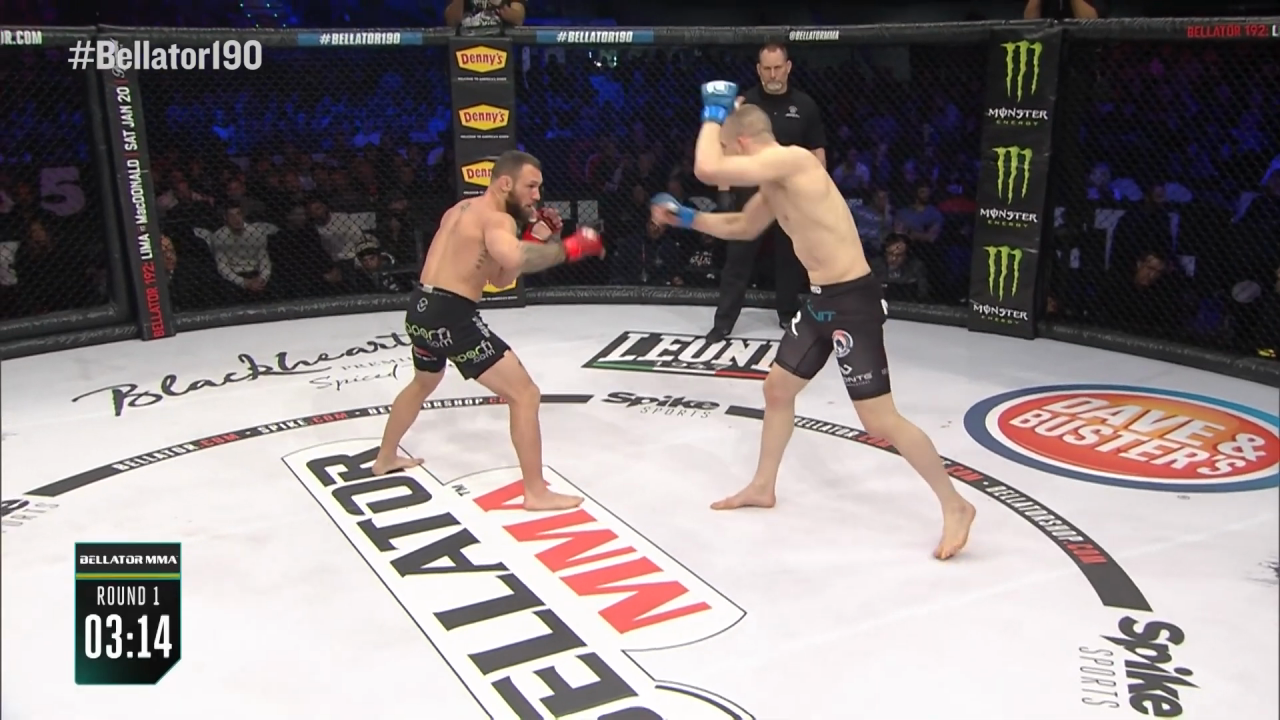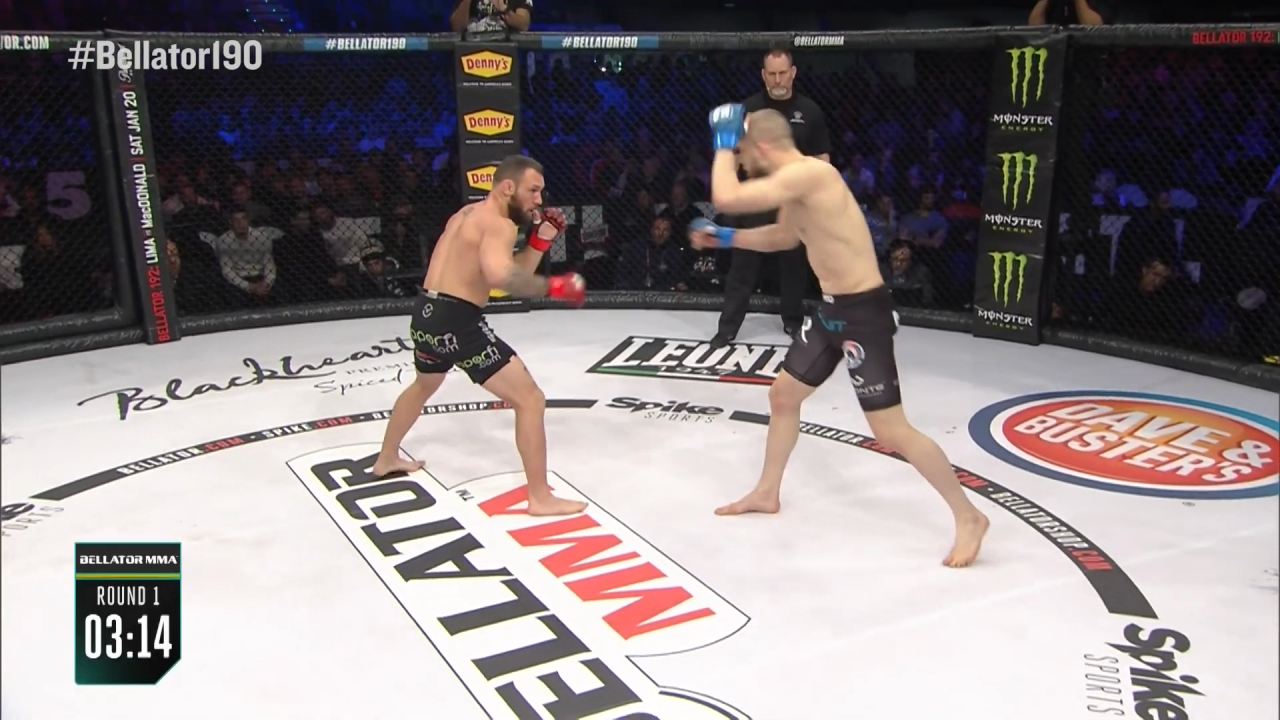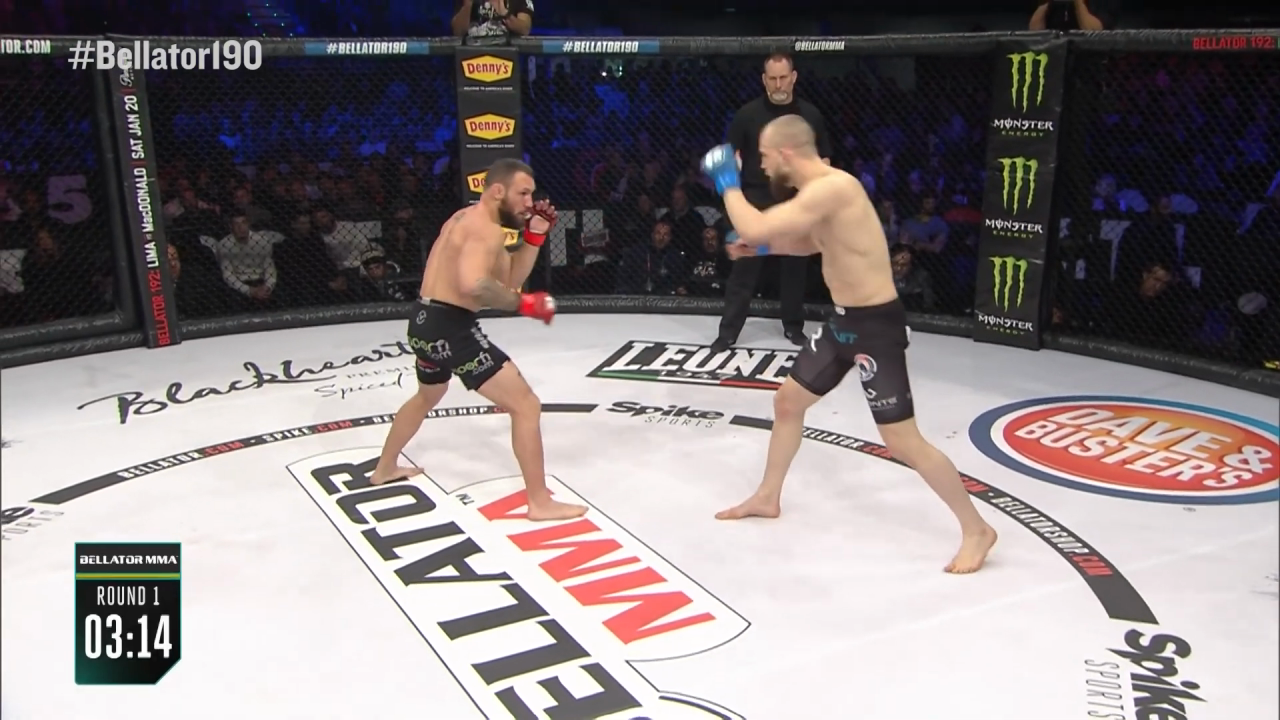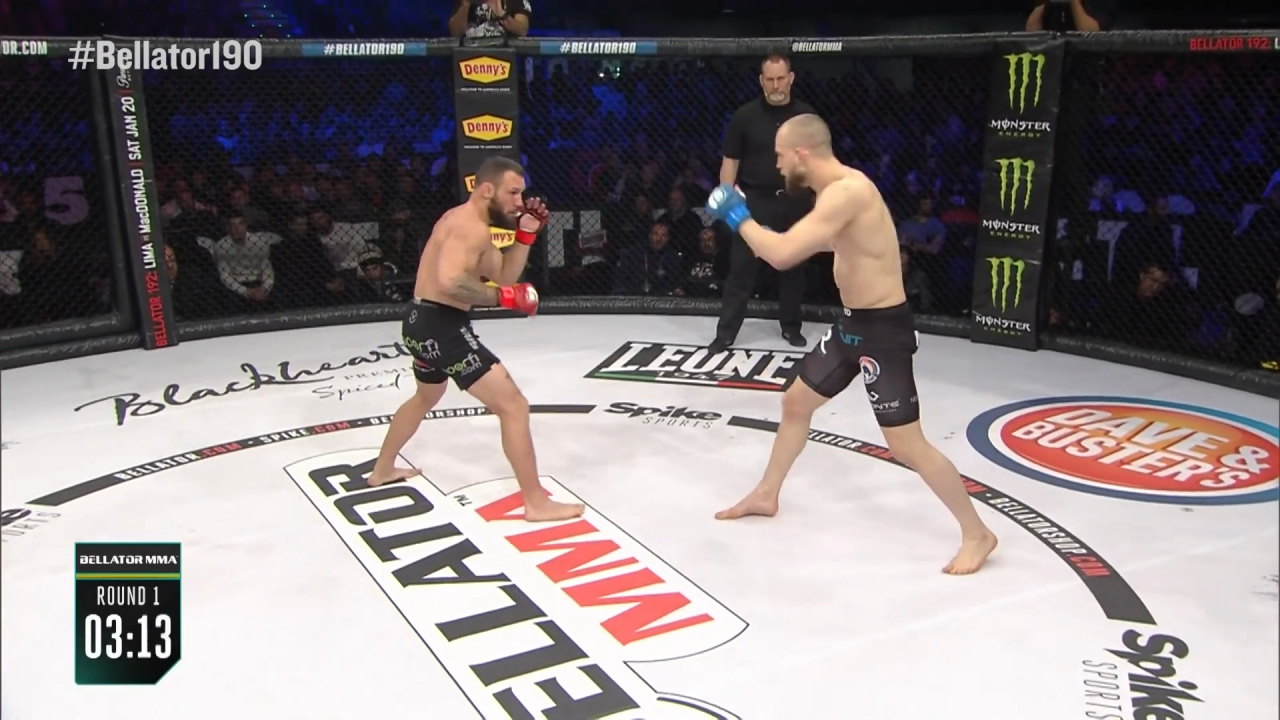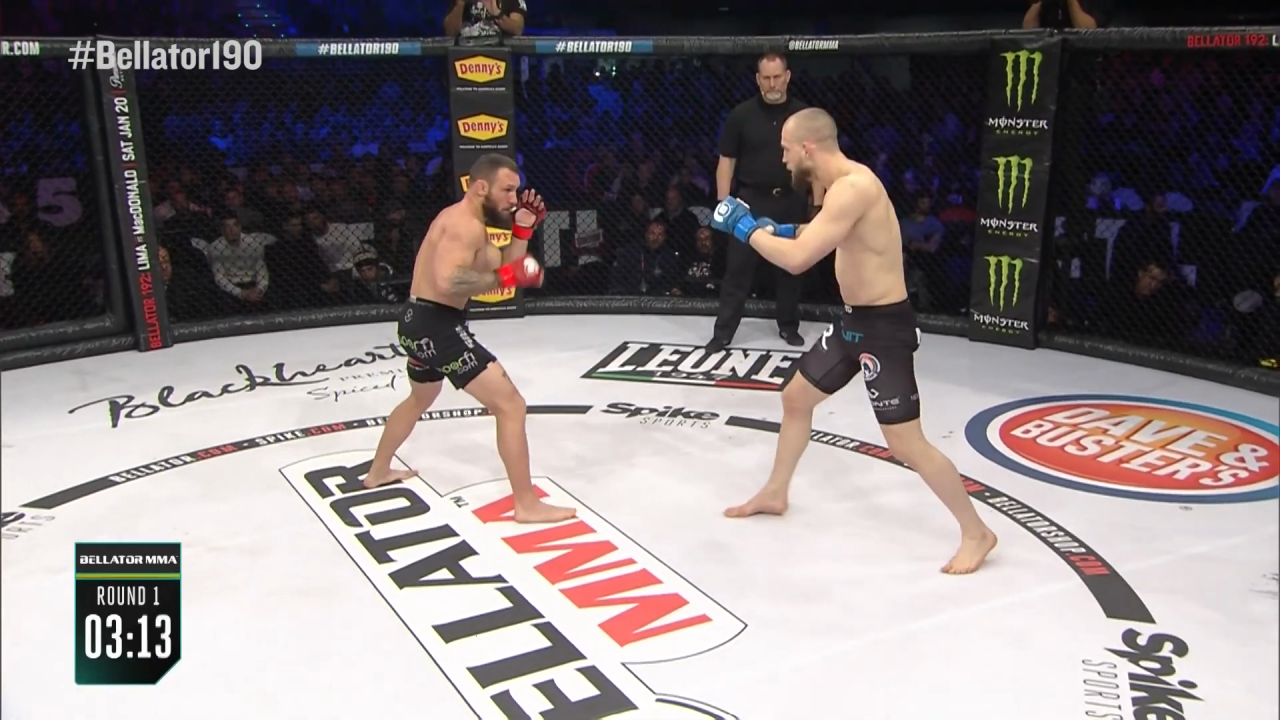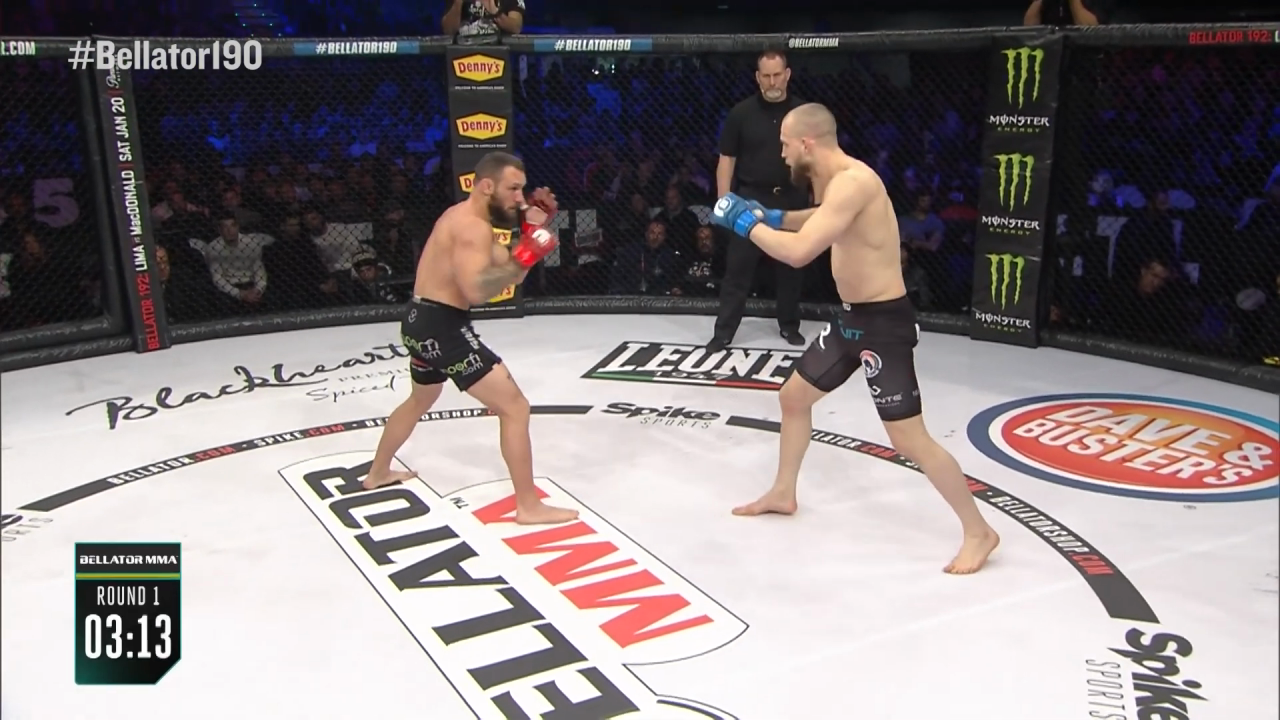
dt=0.1s
person 1, frame 1
left shoulder: (790, 161)
right shoulder: (773, 182)
left elbow: (708, 170)
right elbow: (743, 228)
left wrist: (712, 113)
right wrist: (683, 216)
left hip: (853, 302)
right hip: (821, 299)
left knee: (881, 419)
right knee: (778, 389)
left ankle: (955, 507)
right ankle: (761, 488)
person 1, frame 2
left shoulder: (810, 173)
right shoulder: (797, 187)
left elbow: (728, 197)
right elbow: (784, 237)
left wrist: (726, 140)
right wrist: (725, 236)
left hip: (864, 311)
right hip: (832, 308)
left knee: (892, 431)
right knee: (783, 395)
left ankle: (968, 518)
right ankle: (766, 493)
person 1, frame 3
left shoulder: (828, 188)
right shoulder: (821, 187)
left elbow: (757, 224)
left wrist: (727, 181)
right wrist: (761, 243)
left hip: (877, 326)
right hip: (844, 320)
left knee: (904, 444)
right knee: (787, 403)
left ankle: (977, 531)
right ankle: (766, 498)
person 1, frame 4
left shoulder: (847, 192)
right shoulder: (836, 187)
left elbow: (782, 254)
left wrist: (739, 217)
right wrist: (781, 239)
left hip: (884, 329)
right hip: (852, 323)
left knee: (907, 446)
right knee: (795, 404)
left ankle: (977, 535)
right ankle: (765, 496)
person 1, frame 5
left shoulder: (854, 188)
right shoulder: (840, 183)
left elbow: (798, 260)
left wrist: (747, 229)
right wrist: (786, 230)
left hip: (885, 326)
right hip: (853, 320)
left knee: (907, 445)
right knee: (795, 399)
left ankle: (976, 534)
right ankle: (774, 493)
person 1, frame 6
left shoulder: (853, 182)
right shoulder: (836, 179)
left elbow: (799, 251)
left wrist: (747, 224)
right wrist: (777, 218)
left hip: (884, 322)
right hip: (851, 318)
left knee: (910, 440)
right knee: (793, 398)
left ankle: (979, 533)
right ankle: (782, 494)
person 2, frame 1
left shoulder: (463, 210)
right shoulder: (495, 218)
left elbow: (500, 275)
right elbow: (515, 259)
left wrist: (536, 235)
right wrist: (571, 248)
left hip: (423, 309)
right hip: (453, 317)
left knee: (421, 384)
right knee: (524, 395)
left ankle: (386, 457)
right ankle: (536, 492)
person 2, frame 2
left shoulder: (469, 215)
right shoulder: (497, 224)
left elbow: (500, 275)
right elbow: (500, 277)
left wrist: (542, 239)
right wrist: (553, 287)
left hip: (428, 315)
right hip: (457, 322)
left knee: (423, 387)
right knee: (530, 400)
left ankle: (386, 459)
right ankle: (540, 497)
person 2, frame 3
left shoulder: (467, 220)
right shoulder: (484, 229)
left elbow: (511, 277)
right elbow: (471, 286)
left wrist: (534, 236)
right wrist: (525, 303)
left hip: (426, 322)
right hip: (452, 327)
left knee: (426, 398)
right knee: (525, 406)
left ankle: (385, 468)
right ankle: (540, 502)
person 2, frame 4
left shoulder: (459, 219)
right shoulder: (471, 228)
left elbow: (504, 275)
right elbow: (449, 283)
left wrist: (526, 234)
right wrist: (505, 297)
left hip: (420, 322)
right hip: (443, 326)
left knee: (425, 398)
right knee: (514, 407)
left ankle: (383, 469)
right ankle: (536, 502)
person 2, frame 5
left shoulder: (458, 218)
right shoulder: (466, 226)
left elbow: (500, 270)
right elbow: (447, 282)
left wrist: (522, 229)
right wrist: (505, 276)
left hip: (418, 321)
right hip: (439, 326)
left knee: (420, 399)
right knee: (511, 407)
left ankle: (379, 471)
right ankle: (527, 505)
person 2, frame 6
left shoulder: (462, 217)
right shoulder: (473, 227)
left elbow: (510, 272)
right elbow: (476, 290)
left wrist: (531, 227)
right wrist: (527, 253)
left hip: (421, 321)
right hip: (444, 327)
left knee: (420, 401)
right knee: (515, 408)
left ankle: (378, 472)
right ankle: (529, 506)
person 3, frame 1
left shoulder: (805, 105)
right shoulder: (742, 104)
left elbow: (816, 151)
right hip: (751, 189)
left knee: (790, 257)
right knee: (738, 258)
left ankle: (788, 316)
right ankle: (723, 322)
person 3, frame 2
left shoulder: (810, 111)
right shoulder: (748, 109)
left elbow: (821, 157)
left knee: (795, 263)
right knee: (743, 263)
left ankle: (793, 321)
right ankle: (728, 327)
person 3, frame 3
left shoulder: (810, 115)
right shoulder: (748, 114)
left elbow: (822, 162)
right elbow: (734, 159)
right hip: (757, 199)
left knee: (795, 267)
right knee: (744, 267)
left ankle: (793, 326)
right ankle: (728, 331)
person 3, frame 4
left shoulder: (807, 116)
right shoulder: (745, 115)
right elbow: (729, 160)
left hip: (793, 202)
right hip: (753, 200)
left knee: (792, 268)
right knee: (741, 269)
left ankle: (791, 327)
right ankle: (726, 332)
person 3, frame 5
right shoulder: (742, 114)
right elbow: (727, 159)
left wrist: (817, 202)
right wrist: (723, 201)
left hip: (791, 201)
right hip: (751, 199)
right knee: (738, 268)
left ankle: (788, 327)
right ankle: (723, 332)
person 3, frame 6
right shoulder: (741, 112)
right elbow: (726, 158)
right wrist: (723, 200)
left hip: (791, 199)
right hip: (750, 198)
left knee: (791, 266)
right knee: (738, 267)
left ankle: (789, 325)
right ankle: (723, 331)
